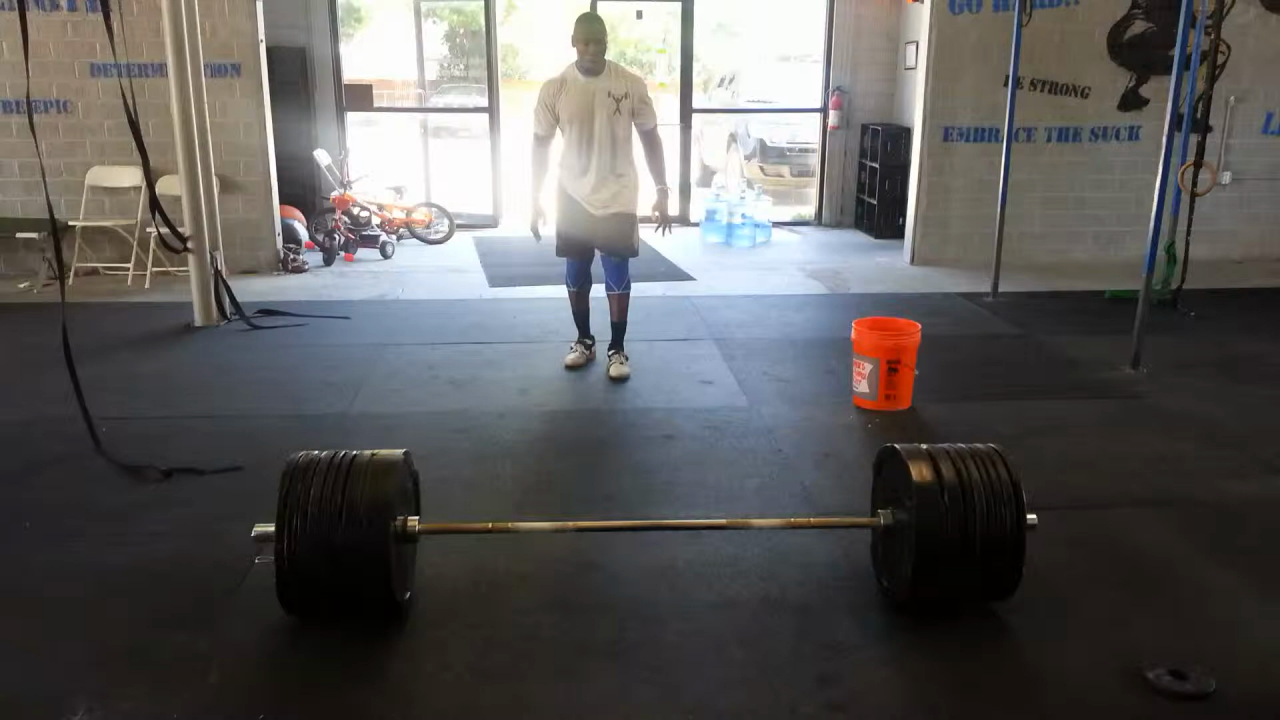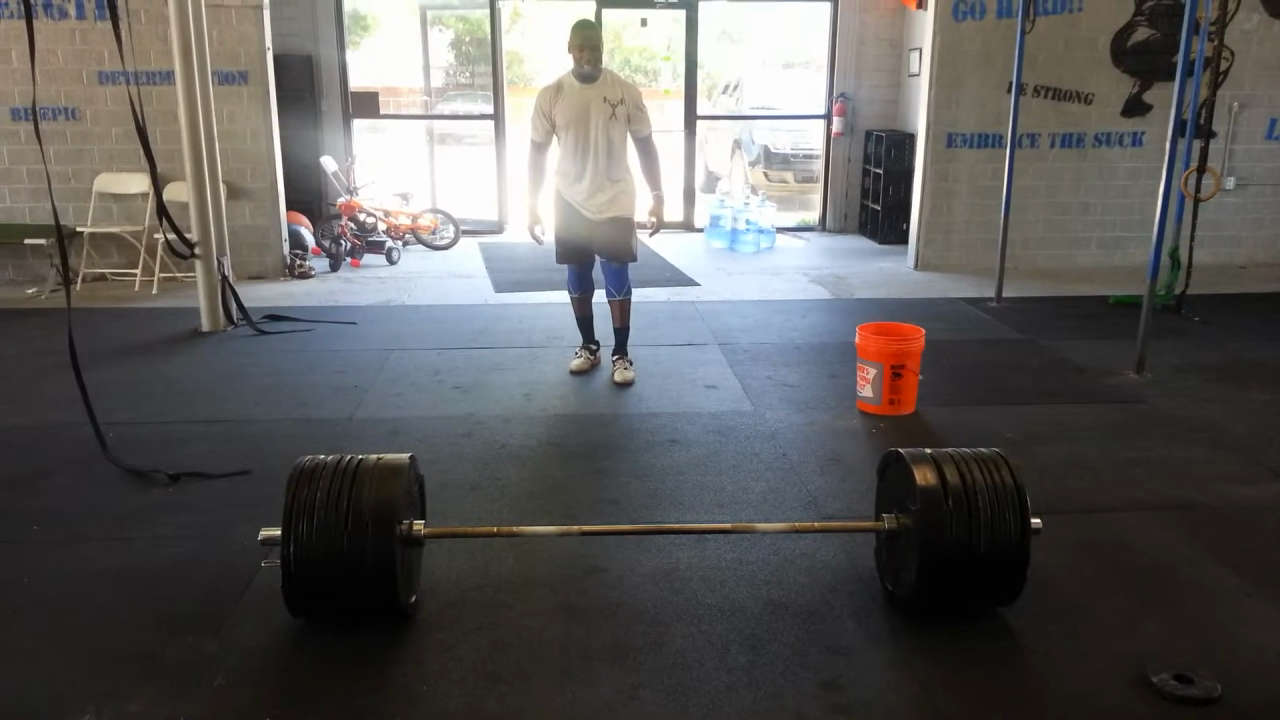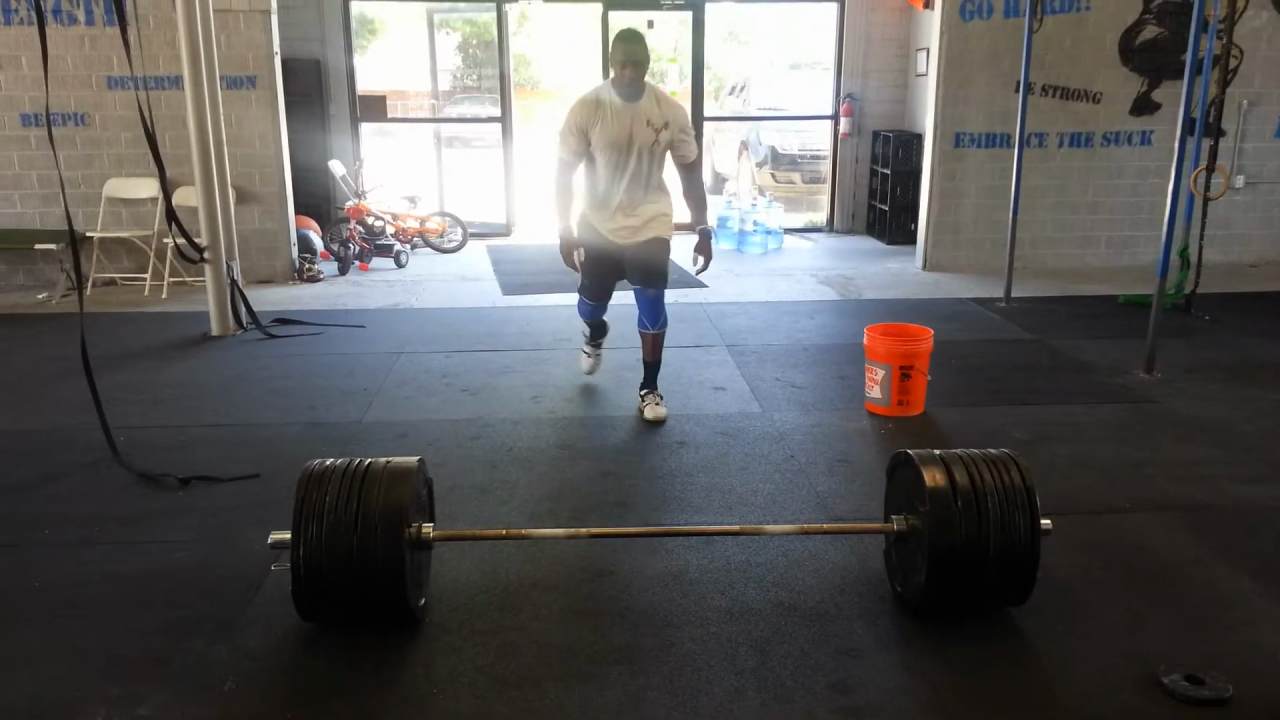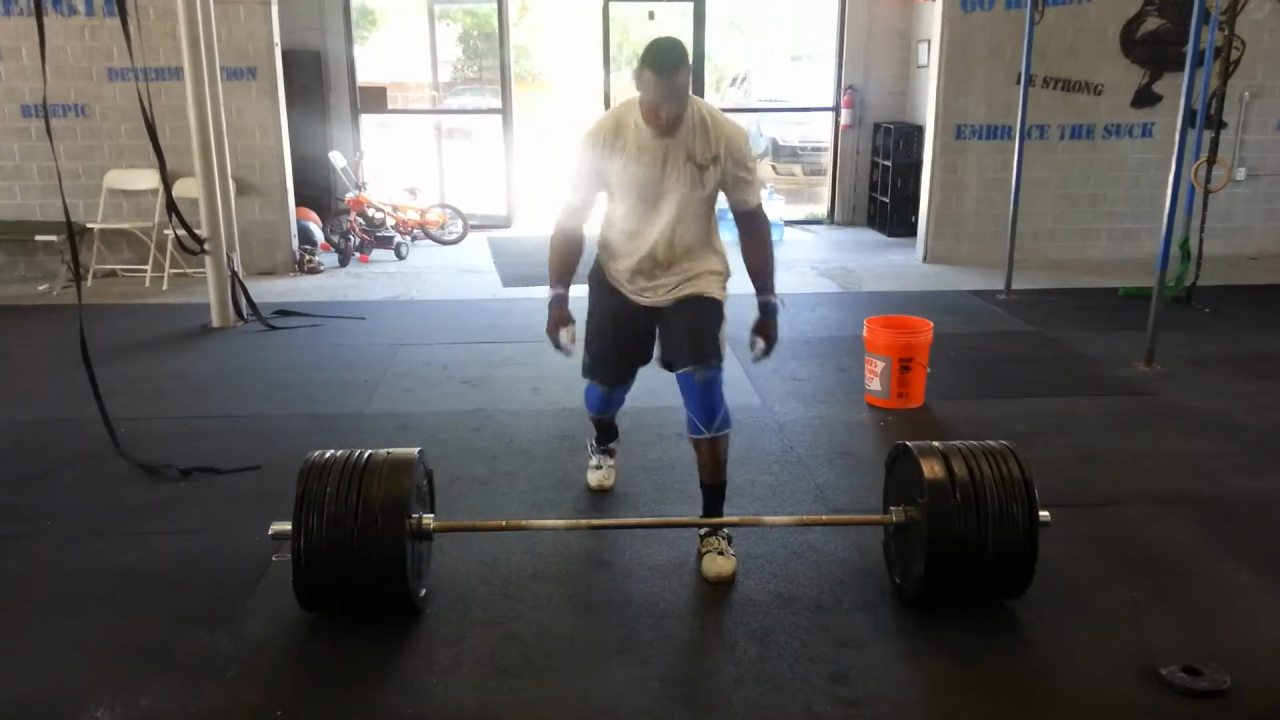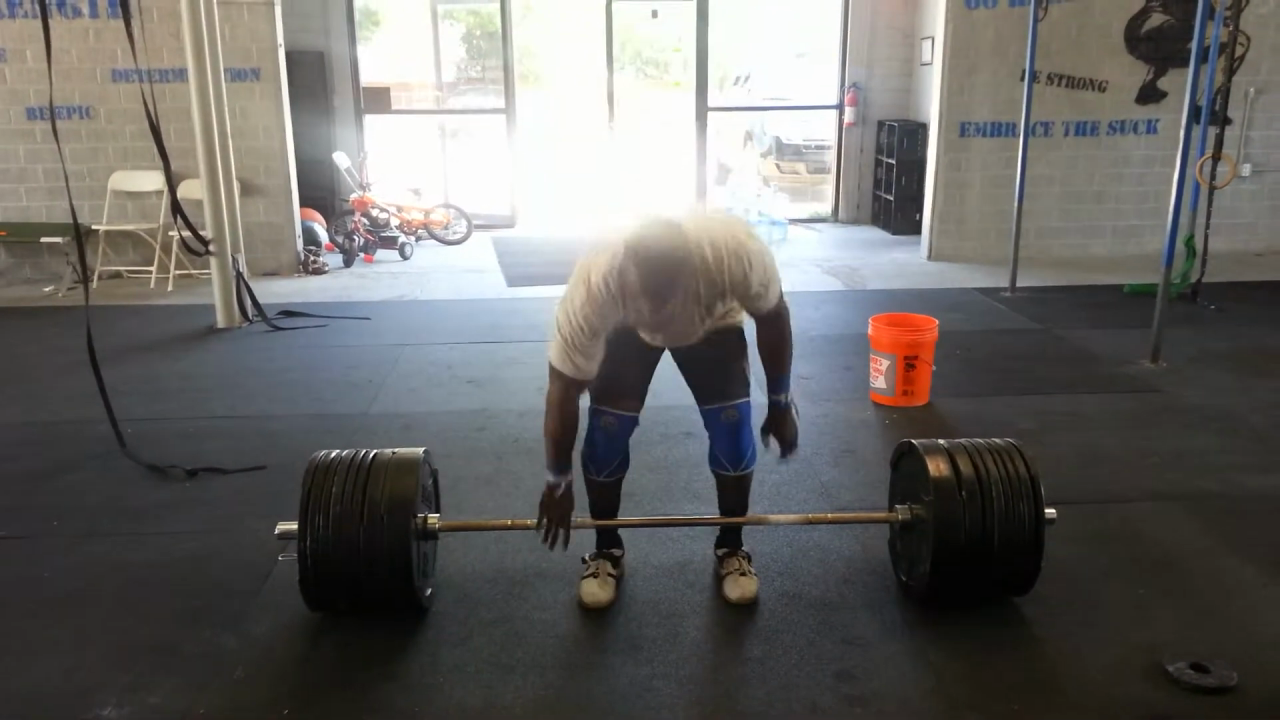
dt=1s
person 1, frame 1
left shoulder: (631, 84)
right shoulder: (554, 88)
left elbow: (650, 139)
right elbow: (540, 146)
left wrist: (662, 193)
right wrist: (535, 201)
left hip: (618, 197)
right hip: (573, 197)
left knee: (617, 273)
right knee: (576, 272)
left ankle: (617, 348)
right ankle: (584, 341)
person 1, frame 2
left shoulder: (626, 92)
right shoulder: (551, 95)
left elbow: (646, 146)
right elbow: (538, 153)
left wrist: (657, 198)
right wrist: (533, 206)
left hip: (616, 202)
right hip: (571, 203)
left knee: (617, 277)
right knee: (578, 276)
left ankle: (621, 354)
right ankle: (589, 346)
person 1, frame 3
left shoulder: (671, 111)
right shoulder: (586, 109)
left elbow: (689, 172)
right elbow: (565, 172)
left wrist: (703, 230)
right wrist: (565, 228)
left hip: (650, 223)
right hip: (598, 223)
left knee: (652, 302)
right knee: (591, 303)
left ankle: (650, 389)
right ankle: (595, 336)
person 1, frame 4
left shoulder: (726, 137)
right shoulder: (606, 132)
left elbow: (752, 221)
right elbow: (573, 215)
left wrist: (766, 304)
right wrist: (558, 296)
left hip: (694, 281)
right hip: (619, 278)
left knee: (703, 392)
right knee: (604, 386)
left ankle: (713, 527)
right ankle: (605, 445)
person 1, frame 5
left shoulder: (737, 251)
right shoulder: (595, 285)
left elbow: (772, 318)
right elbow: (565, 390)
left wrist: (780, 404)
right wrist: (557, 482)
left hip: (713, 324)
right hip: (625, 330)
left knee: (733, 427)
right knee: (607, 428)
left ankle: (731, 549)
right ankle: (606, 552)
